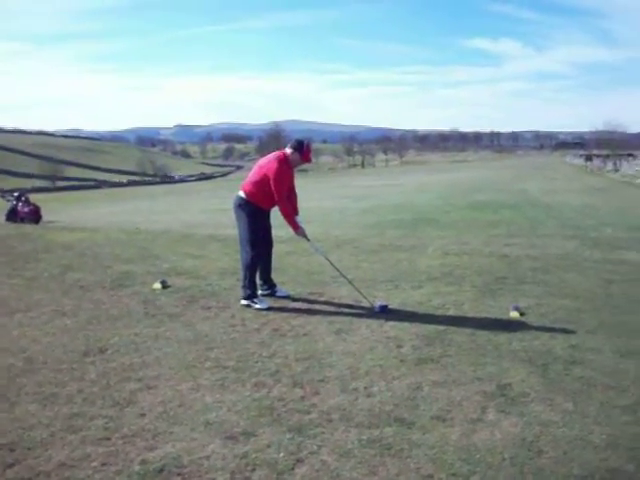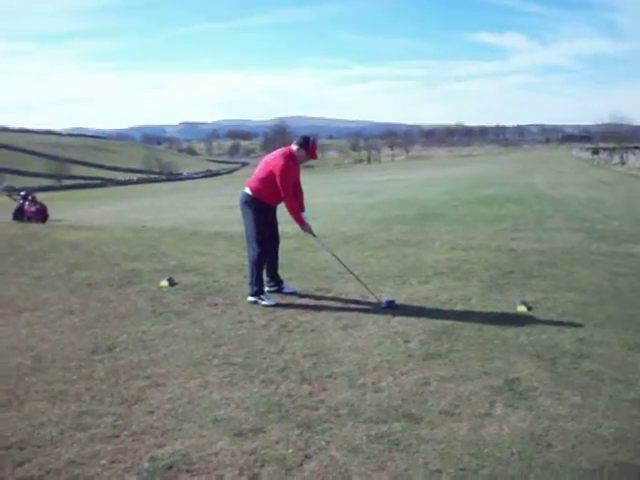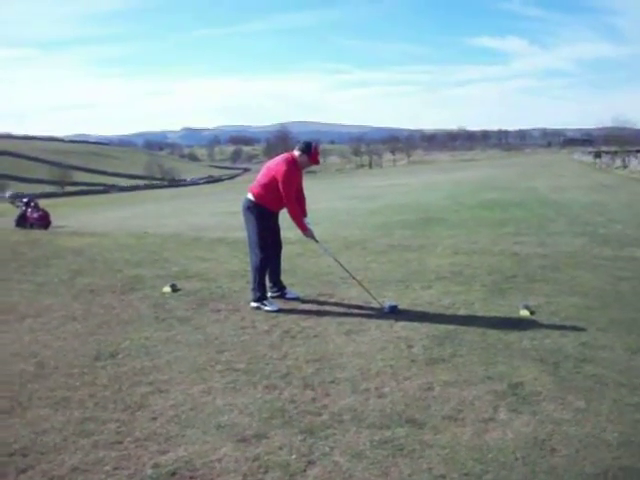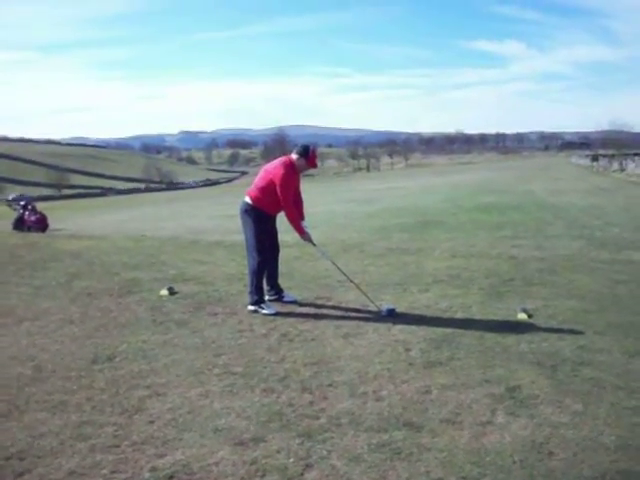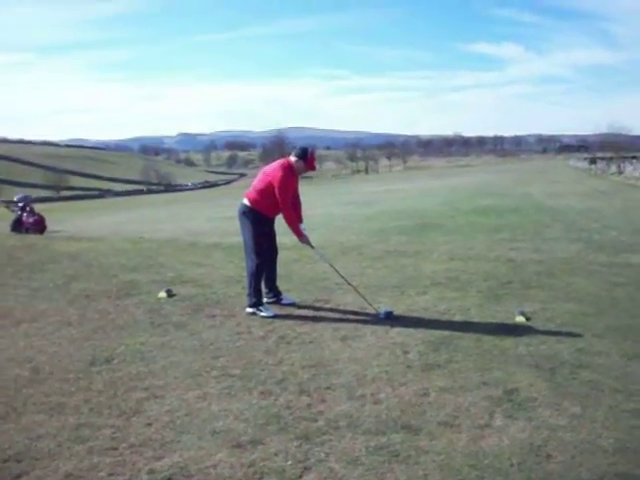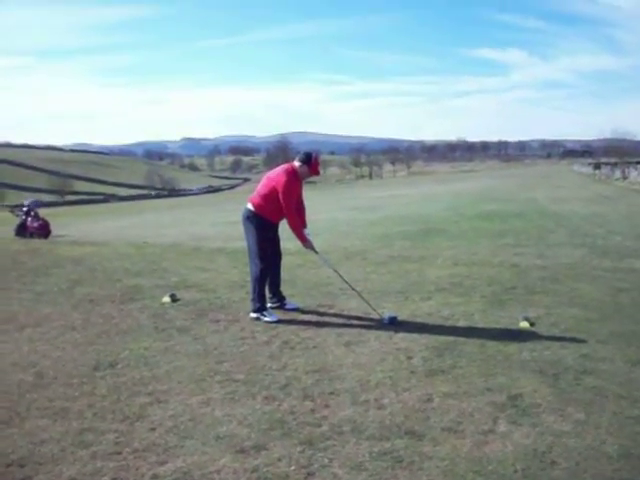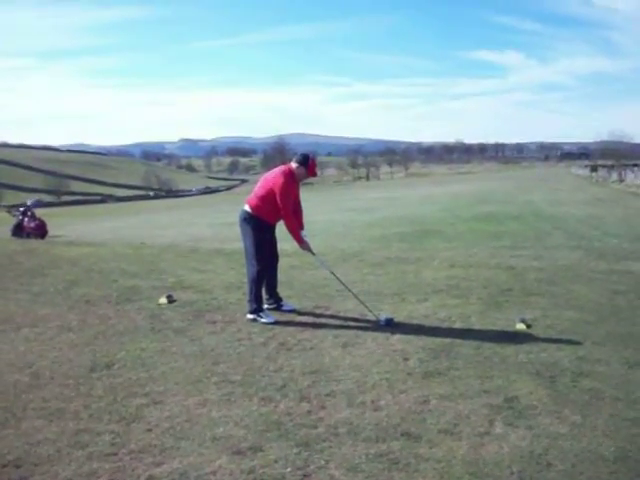
dt=0.1s
person 1, frame 1
left shoulder: (286, 164)
right shoulder: (277, 166)
left elbow: (290, 193)
right elbow: (282, 200)
left wrist: (297, 218)
right wrist: (295, 226)
left hip: (260, 207)
right hip: (247, 206)
left knee: (266, 247)
right knee: (252, 250)
left ankle: (266, 286)
right ankle: (248, 295)
person 1, frame 2
left shoulder: (292, 160)
right shoulder: (283, 162)
left elbow: (296, 189)
right elbow: (288, 197)
left wrist: (303, 215)
right wrist: (301, 223)
left hip: (266, 203)
right hip: (253, 203)
left knee: (272, 243)
right knee: (259, 247)
left ankle: (273, 283)
right ankle: (255, 292)
person 1, frame 3
left shoulder: (294, 166)
right shoulder: (285, 168)
left elbow: (299, 195)
right elbow: (290, 202)
left wrist: (305, 220)
right wrist: (304, 228)
left hip: (268, 209)
right hip: (256, 208)
left knee: (275, 249)
right knee: (261, 253)
left ankle: (276, 288)
right ankle: (258, 298)
person 1, frame 4
left shoulder: (292, 169)
right shoulder: (283, 172)
left elbow: (296, 198)
right elbow: (288, 206)
left wrist: (303, 223)
right wrist: (301, 232)
left hip: (266, 212)
right hip: (253, 211)
left knee: (272, 252)
right knee: (259, 256)
left ankle: (273, 291)
right ankle: (255, 301)
person 1, frame 5
left shoulder: (290, 172)
right shoulder: (281, 174)
left elbow: (295, 201)
right elbow: (286, 208)
left wrist: (301, 226)
right wrist: (300, 234)
left hip: (264, 215)
right hip: (252, 214)
left knee: (271, 254)
right knee: (257, 258)
left ankle: (272, 294)
right ankle: (254, 303)
person 1, frame 6
left shoulder: (295, 177)
right shoulder: (285, 179)
left elbow: (299, 206)
right elbow: (290, 213)
left wrist: (305, 231)
right wrist: (303, 240)
left hip: (268, 219)
right hip: (256, 219)
left knee: (275, 259)
right knee: (261, 263)
left ankle: (275, 299)
right ankle: (258, 308)
person 1, frame 7
left shoulder: (292, 178)
right shoulder: (283, 181)
left elbow: (296, 207)
right elbow: (287, 215)
left wrist: (302, 233)
right wrist: (300, 241)
left hip: (265, 221)
right hip: (253, 220)
left knee: (271, 261)
right knee: (258, 265)
left ankle: (272, 300)
right ankle: (254, 309)
